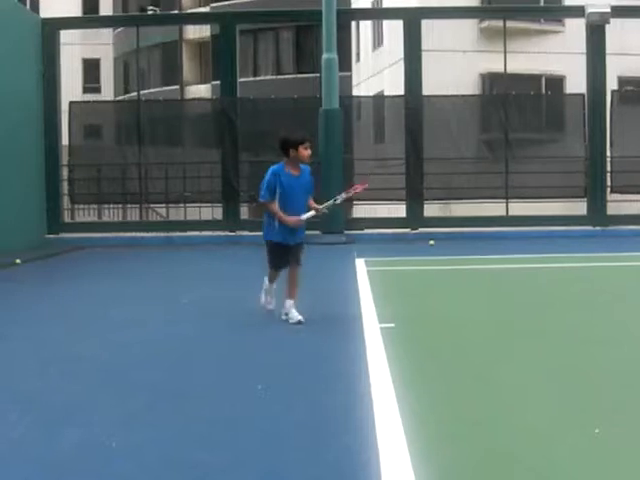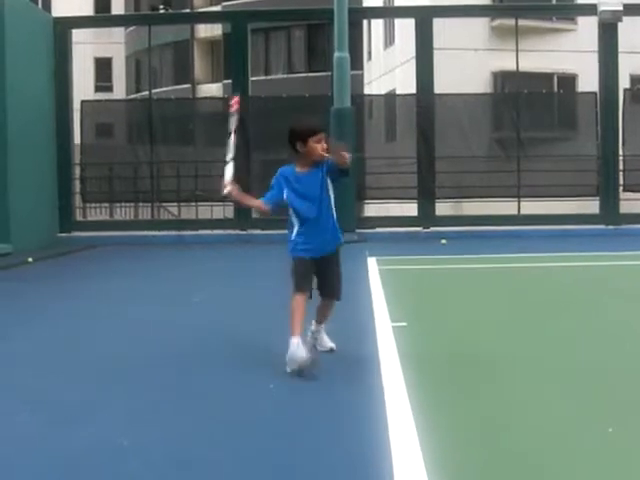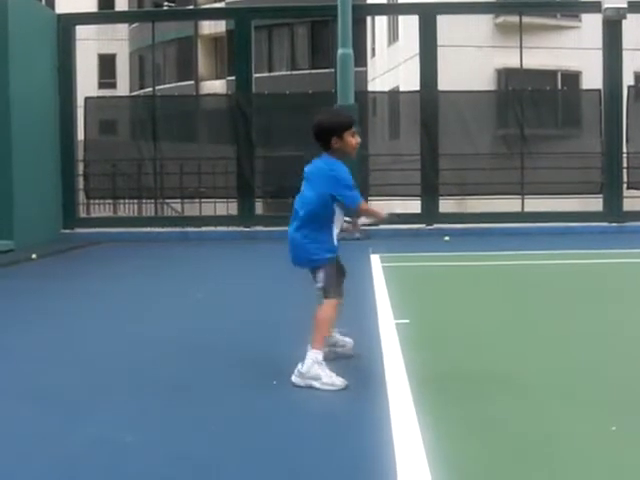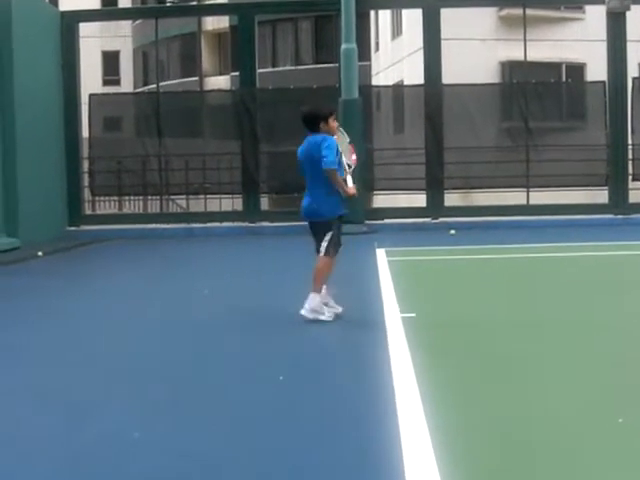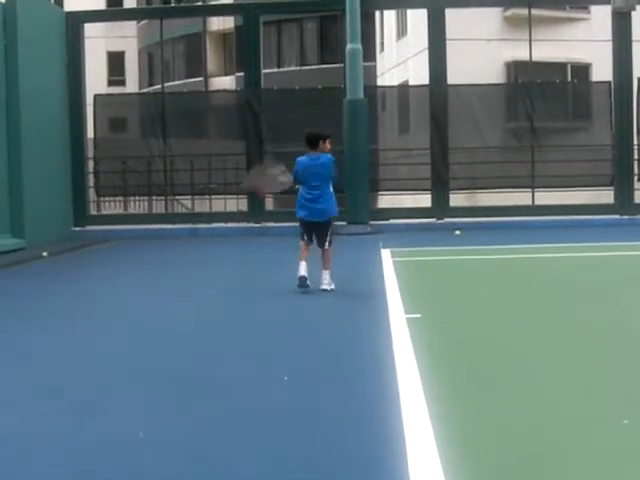
dt=1s
person 1, frame 1
left shoulder: (307, 172)
right shoulder: (275, 172)
right elbow: (266, 200)
left wrist: (314, 206)
right wrist: (285, 219)
left hip: (297, 229)
right hip: (277, 229)
left knee: (294, 265)
right knee: (276, 267)
left ankle: (289, 307)
right ankle: (269, 284)
person 1, frame 2
left shoulder: (326, 167)
right shoulder: (285, 175)
left elbow: (346, 165)
right elbow: (266, 206)
left wrist: (339, 156)
right wrist: (238, 196)
left hip: (329, 243)
right hip: (303, 244)
left knee: (331, 295)
right knee: (301, 291)
left ankle: (317, 331)
right ankle: (297, 347)
person 1, frame 3
left shoulder: (315, 167)
right shoulder: (336, 170)
right elbow: (358, 208)
left wrist: (342, 220)
right wrist: (377, 214)
left hip: (307, 239)
right hip: (317, 243)
left knee: (335, 285)
right knee: (330, 296)
left ankle: (327, 337)
right ankle: (311, 365)
person 1, frame 4
left shoulder: (306, 144)
right shoulder: (328, 141)
left elbow: (308, 171)
right elbow: (330, 168)
right wrist: (345, 188)
left hip: (312, 205)
right hip: (327, 205)
left knee: (328, 250)
right knee: (327, 252)
left ankle: (323, 296)
right ankle: (314, 303)
person 1, frame 5
left shoulder: (300, 162)
right shoulder: (329, 159)
left elbow: (296, 181)
left hip: (305, 209)
right hip: (326, 209)
left knee: (305, 241)
right knee: (325, 245)
left ankle: (303, 271)
right ankle: (326, 280)
